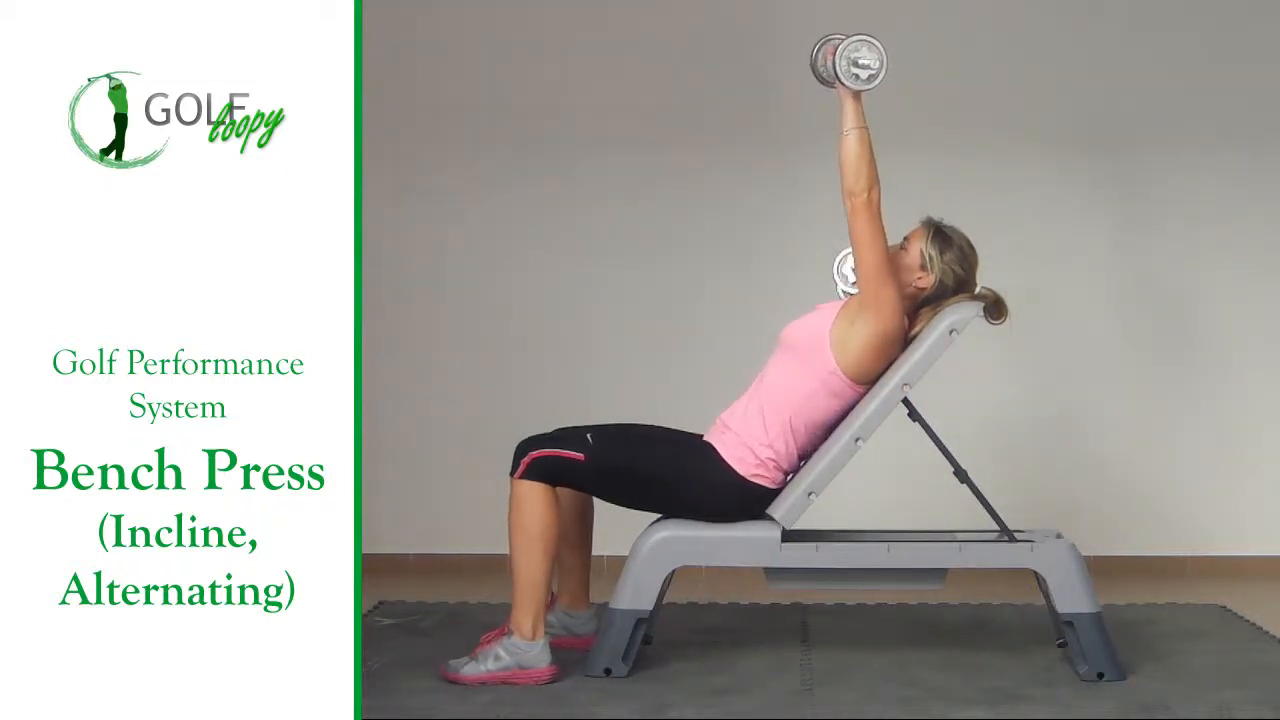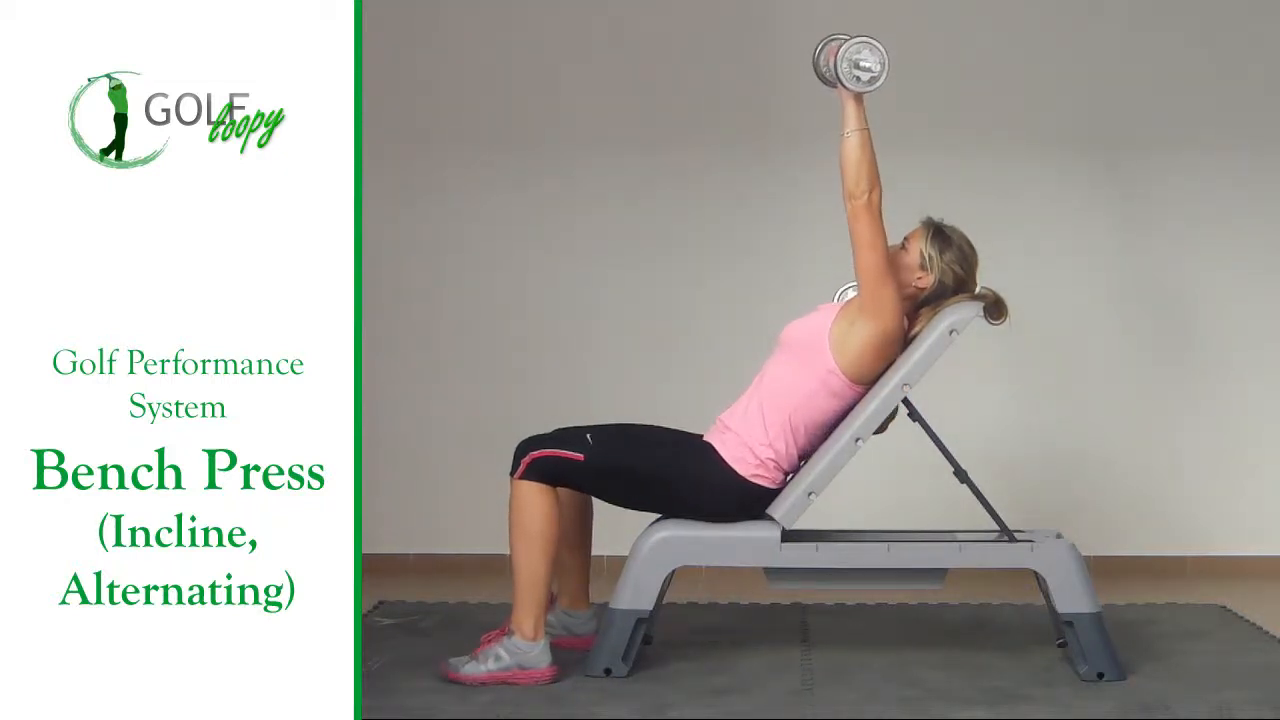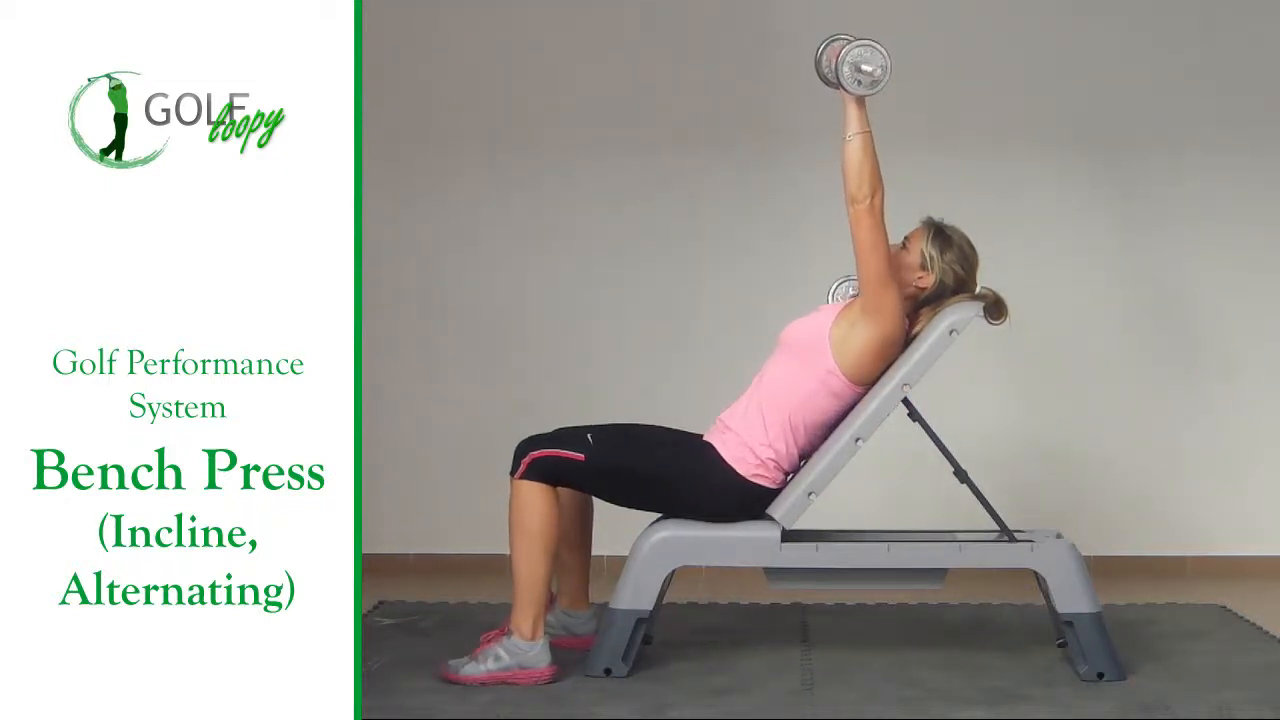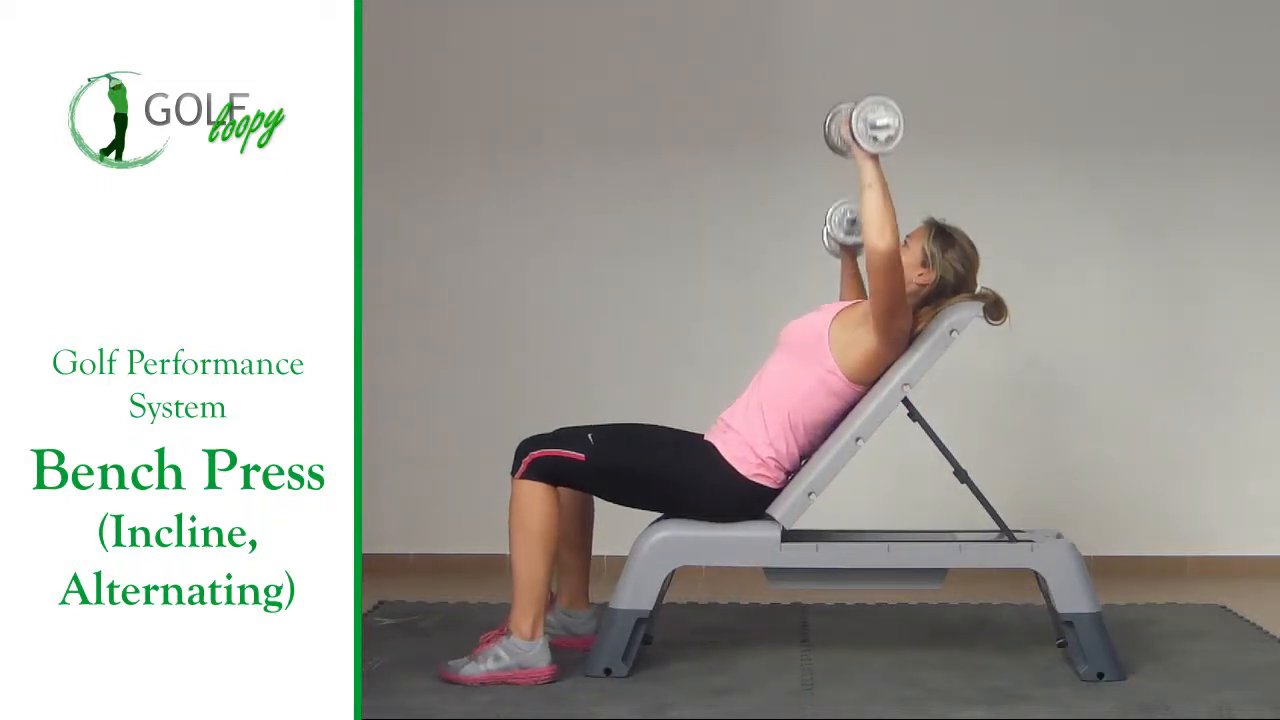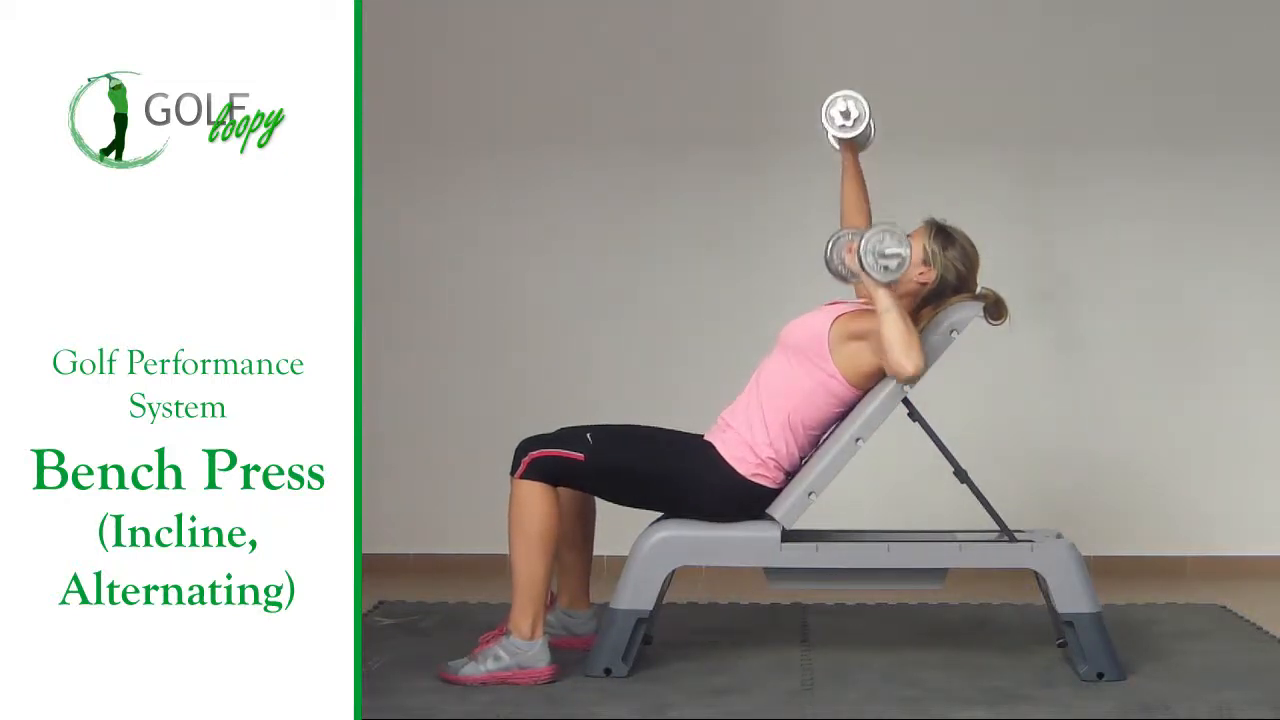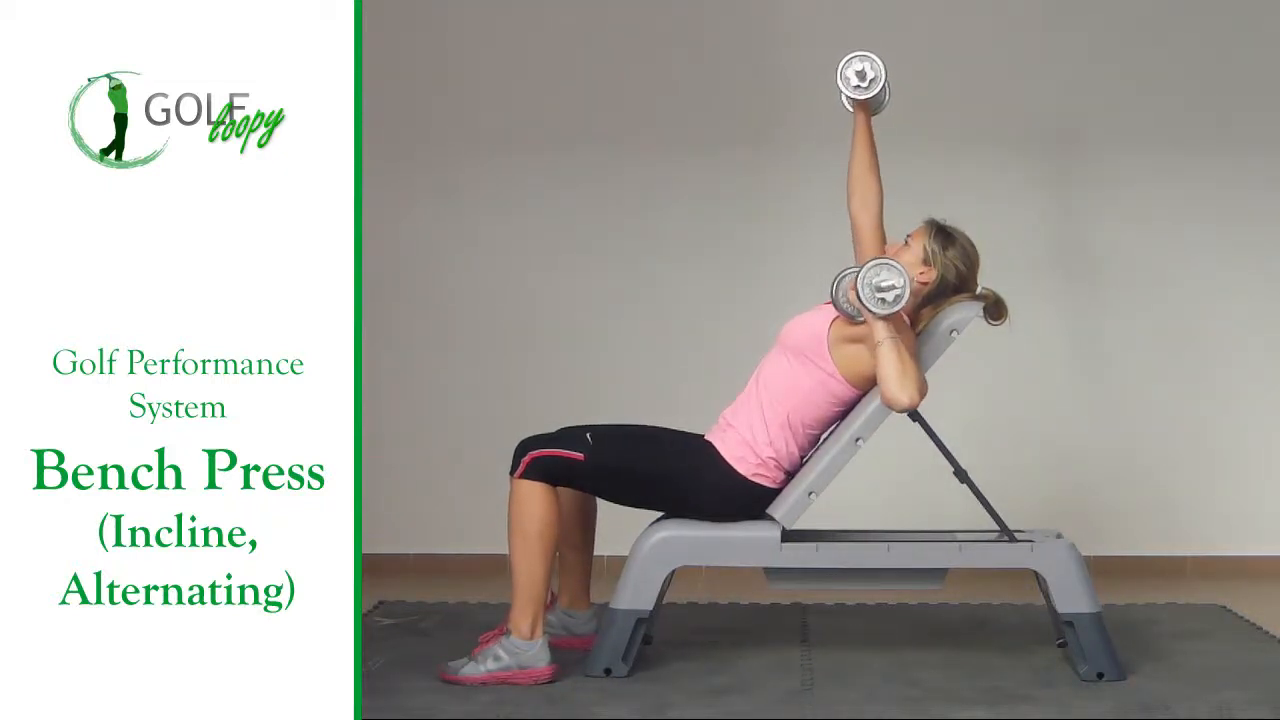
dt=0.4s
person 1, frame 1
left shoulder: (882, 319)
right shoulder: (875, 322)
left elbow: (861, 197)
left wrist: (851, 100)
left hip: (730, 477)
right hip: (729, 460)
left knee: (537, 458)
right knee: (562, 452)
left ankle: (525, 644)
right ankle: (573, 613)
person 1, frame 2
left shoulder: (882, 321)
right shoulder: (876, 328)
left elbow: (861, 199)
left wrist: (853, 101)
left hip: (731, 477)
right hip: (730, 461)
left knee: (537, 459)
right knee: (562, 453)
left ankle: (526, 645)
right ankle: (572, 613)
person 1, frame 3
left shoulder: (884, 322)
right shoulder: (874, 326)
left elbow: (864, 202)
left wrist: (855, 103)
left hip: (731, 476)
right hip: (730, 460)
left knee: (537, 459)
right knee: (560, 453)
left ankle: (525, 644)
right ankle: (572, 613)
person 1, frame 4
left shoulder: (891, 327)
right shoulder: (874, 324)
left elbow: (879, 246)
left wrist: (868, 161)
right wrist: (848, 255)
left hip: (732, 475)
right hip: (731, 462)
left knee: (538, 457)
right knee: (562, 453)
left ankle: (525, 643)
right ankle: (571, 613)
person 1, frame 5
left shoulder: (885, 329)
right shoulder: (880, 316)
left elbow: (909, 365)
left wrist: (880, 290)
right wrist: (850, 158)
left hip: (730, 475)
right hip: (730, 464)
left knee: (537, 459)
right knee: (563, 454)
left ankle: (524, 646)
right ankle: (572, 614)
person 1, frame 6
left shoulder: (892, 330)
right shoulder: (880, 311)
left elbow: (904, 395)
right elbow: (864, 208)
left wrist: (877, 318)
right wrist: (861, 118)
left hip: (731, 475)
right hip: (731, 462)
left knee: (537, 460)
right knee: (562, 456)
left ankle: (524, 644)
right ankle: (572, 612)
